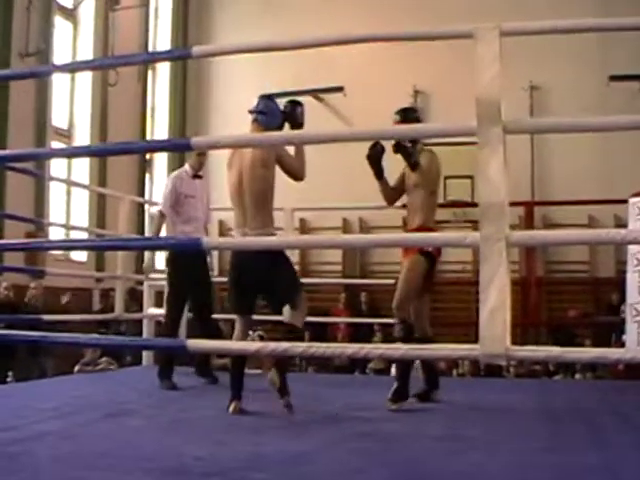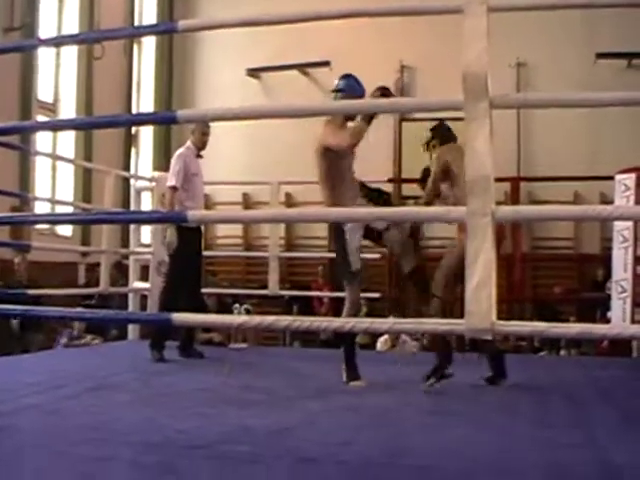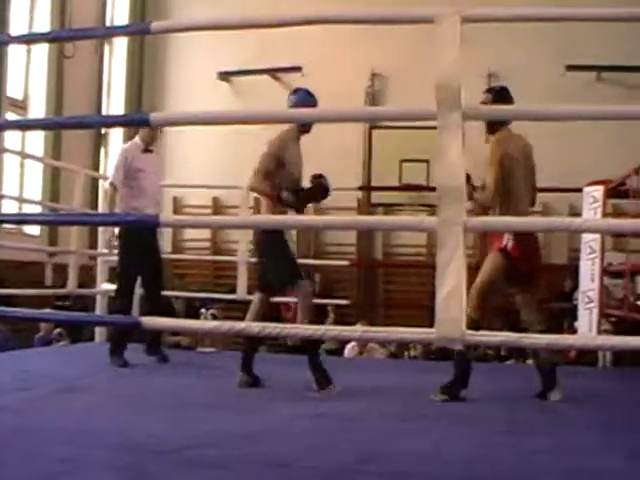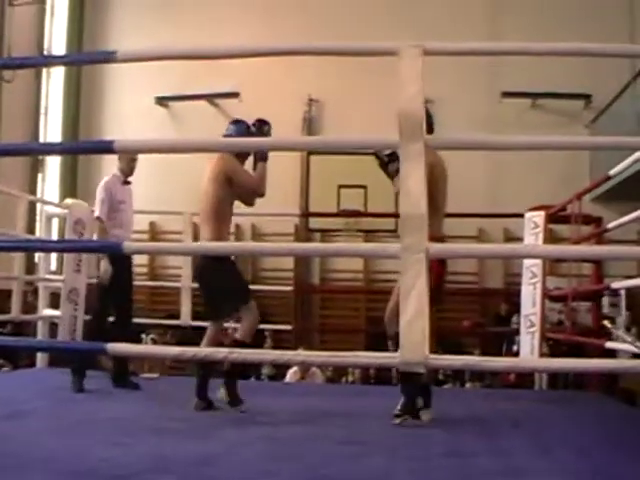
dt=1s
person 1, frame 1
left shoulder: (235, 152)
right shoulder: (269, 146)
right elbow: (299, 174)
right wrist: (297, 134)
left hip: (239, 245)
left knee: (243, 320)
right knee: (298, 303)
left ankle: (235, 398)
right ankle: (279, 367)
person 1, frame 2
left shoulder: (345, 129)
right shoulder: (330, 129)
right elbow: (347, 144)
right wrist: (369, 114)
left hip: (358, 207)
right hip: (343, 219)
left knee: (400, 234)
right knee: (353, 293)
left ankle: (423, 289)
right ankle: (349, 367)
person 1, frame 3
left shoulder: (295, 146)
right shoulder: (281, 143)
right elbow: (255, 183)
left wrist: (314, 191)
right wrist: (283, 197)
left hip: (275, 231)
right hip: (271, 230)
left knee: (262, 299)
right knee: (304, 292)
left ankle: (246, 370)
right ankle: (317, 371)
person 1, frame 4
left shoulder: (220, 167)
right shoulder: (226, 162)
left elbow: (249, 198)
right elbow: (259, 189)
left wrist: (258, 158)
right wrist: (262, 157)
left hip: (206, 254)
right hip: (215, 254)
left knee: (217, 325)
right knee: (250, 314)
left ankle: (202, 394)
right ankle: (230, 385)
person 2, frame 1
left shoulder: (427, 157)
right shoulder: (408, 165)
left elbow: (431, 188)
right elbow: (390, 198)
left wrist: (412, 159)
right wrist: (377, 169)
left knee: (401, 304)
right knee: (418, 316)
left ankle: (402, 380)
right ankle: (431, 384)
person 2, frame 2
left shoulder: (443, 154)
right shoulder: (464, 156)
left elbow: (429, 196)
left knee: (440, 284)
left ankle: (442, 359)
right ankle: (498, 368)
person 2, frame 3
left shoulder: (497, 146)
right shoulder: (524, 146)
left elbow: (490, 200)
left wrist: (471, 191)
left hip: (508, 236)
right hip: (527, 236)
left knee: (473, 304)
right knee: (531, 315)
left ankle: (458, 382)
right ankle: (550, 385)
person 2, frame 4
left shoulder: (425, 158)
right shoulder: (431, 158)
left wrist: (393, 169)
right wrist: (394, 169)
left knee: (394, 317)
left ankle: (412, 397)
right ankle: (421, 401)
person 3, frame 1
left shoulder: (204, 184)
right shoulder: (176, 179)
right elbow: (161, 215)
left wrist: (210, 251)
left hip: (199, 252)
right hip: (180, 251)
left knee: (204, 309)
right knee: (174, 312)
left ankle: (204, 365)
right ankle: (165, 373)
person 3, frame 2
left shoulder: (197, 160)
right shoulder: (182, 156)
right elbow: (171, 192)
right wrist: (170, 228)
left hip: (195, 228)
right hip: (182, 226)
left knee: (193, 286)
right knee: (173, 284)
left ankle: (187, 343)
right ankle: (157, 344)
person 3, frame 3
left shoulder: (155, 158)
right shoulder: (127, 152)
right elbow: (114, 188)
left wrist: (158, 224)
left hip: (148, 226)
right hip: (130, 225)
left knee: (154, 284)
right knee: (125, 287)
left ankle: (154, 343)
right ankle: (117, 349)
person 3, frame 4
left shoulder: (128, 188)
right shoulder: (108, 185)
right elbow: (100, 223)
right wrist: (104, 259)
left hip: (124, 256)
right hip: (111, 256)
left knee: (124, 315)
right knee: (102, 312)
left ankle: (120, 373)
right ankle: (79, 371)
